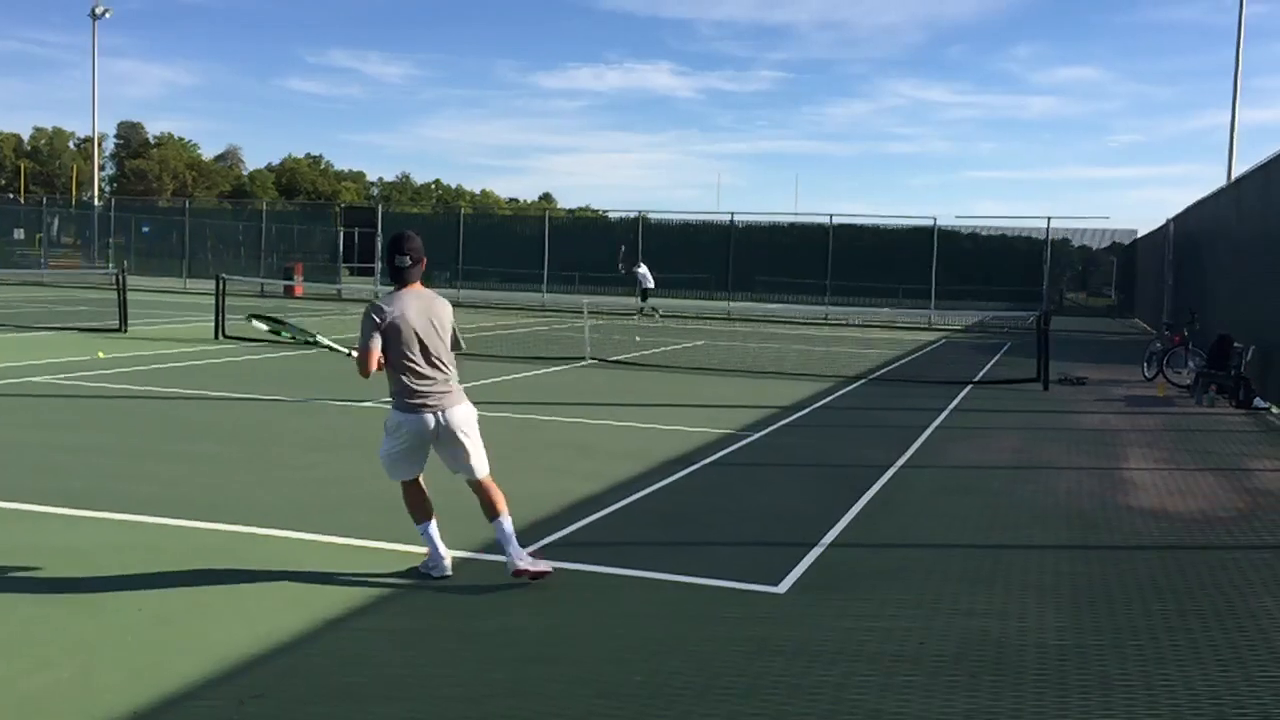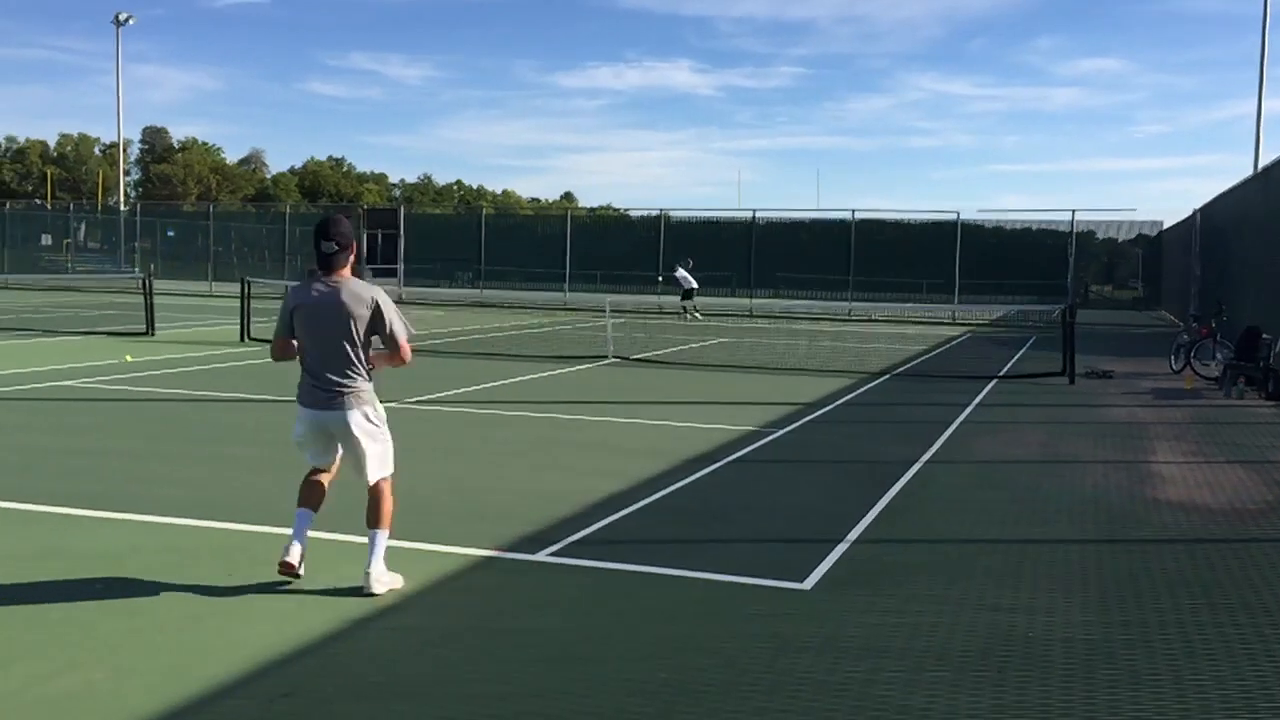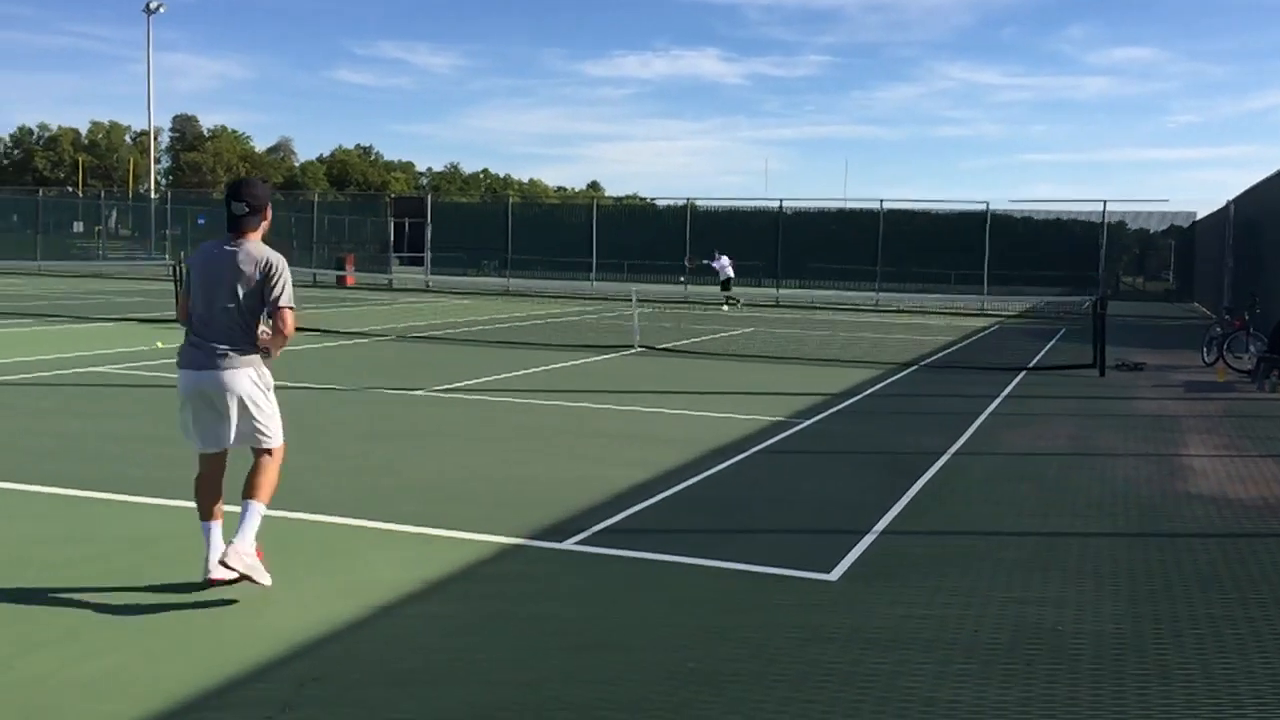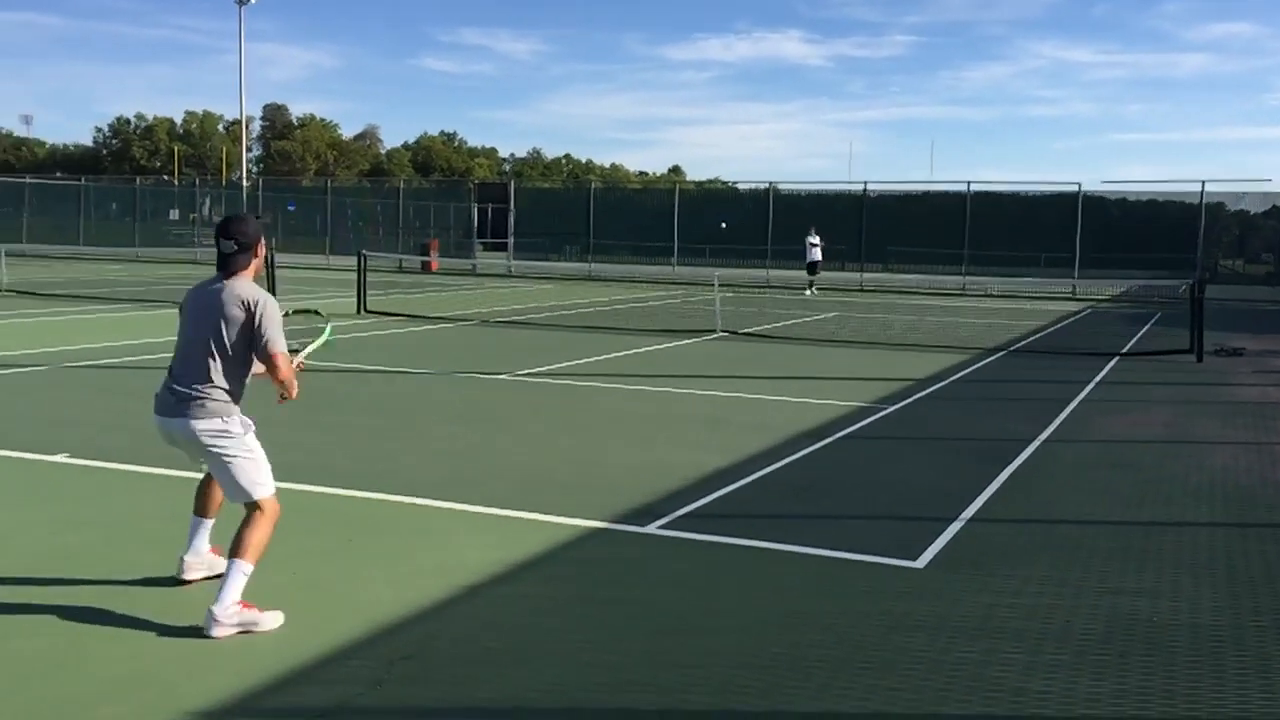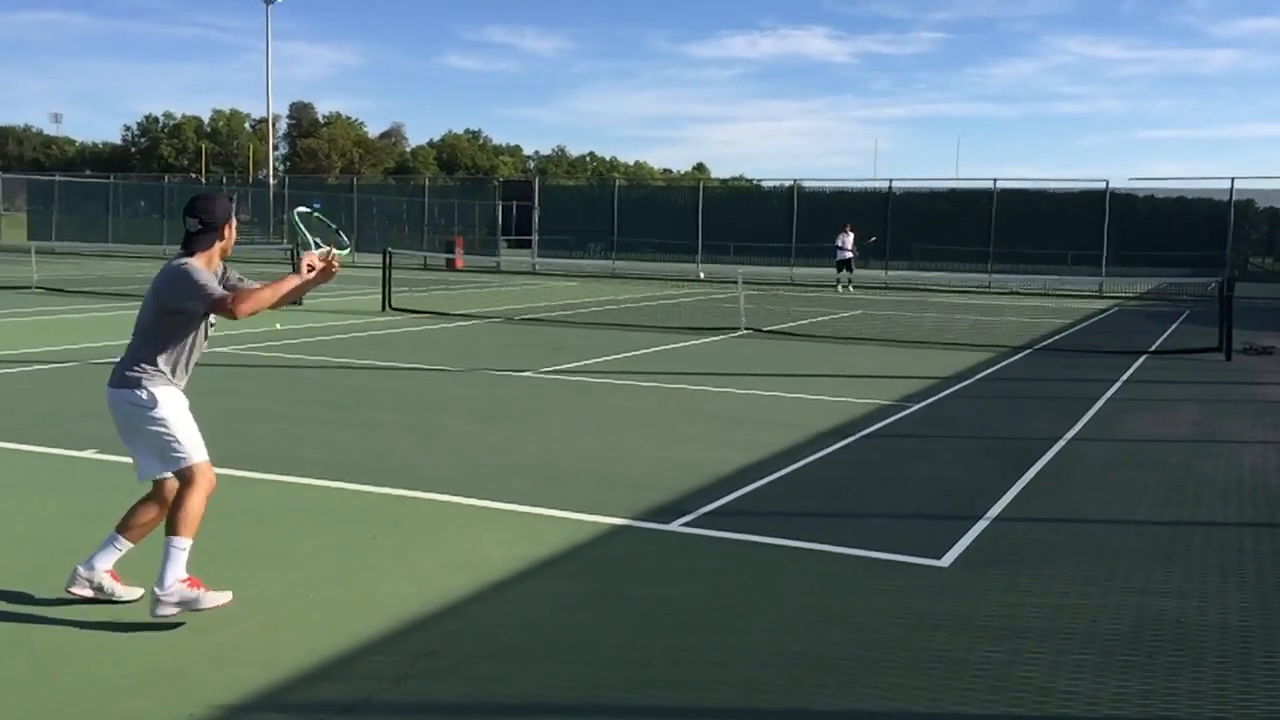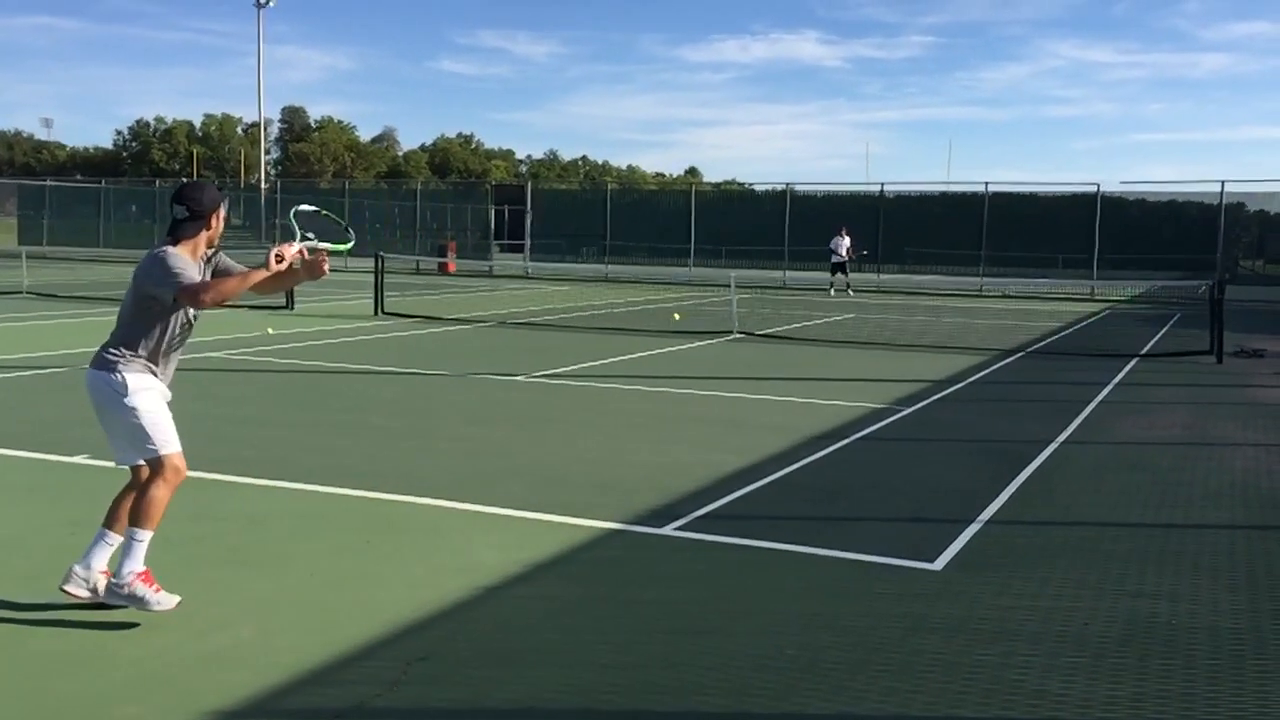
dt=0.4s
person 1, frame 1
left shoulder: (378, 309)
right shoulder: (442, 305)
left elbow: (368, 369)
left wrist: (377, 359)
left hip: (410, 413)
right hip: (450, 406)
left knee: (409, 482)
right knee: (483, 483)
left ankle: (438, 556)
right ankle: (517, 555)
person 1, frame 2
left shoulder: (296, 297)
right shoulder: (372, 296)
left elbow: (279, 353)
right elbow: (403, 356)
left hip: (311, 408)
right hip: (355, 406)
left knee: (320, 471)
right knee: (380, 484)
left ankle: (295, 548)
right ankle: (376, 571)
person 1, frame 3
left shoulder: (199, 255)
right shoulder: (269, 261)
left elbow: (184, 315)
right elbow: (285, 326)
right wrist: (269, 347)
left hip: (192, 370)
right hip: (238, 371)
left knee: (211, 462)
right knee: (270, 452)
left ankle: (214, 559)
right ankle: (243, 545)
person 1, frame 4
left shoulder: (196, 295)
right shoulder: (258, 301)
right elbow: (278, 372)
left wrist: (269, 366)
right wrist: (290, 386)
left hip: (170, 413)
right hip: (208, 416)
left knee: (225, 472)
right knee: (264, 508)
left ankle: (196, 556)
right ankle: (227, 610)
person 1, frame 5
left shoulder: (215, 272)
right shoulder: (184, 273)
left elbow: (263, 298)
right elbow: (237, 308)
left wrist: (312, 278)
right wrist: (296, 277)
left hip: (147, 392)
right hip: (143, 391)
left knee: (167, 493)
right knee: (199, 477)
left ankle: (92, 572)
right ankle: (171, 586)
person 1, frame 6
left shoulder: (206, 258)
right shoulder: (165, 261)
left elbow: (258, 284)
right elbow: (202, 297)
left wrist: (302, 273)
right wrist: (264, 268)
left hip: (141, 380)
right hip: (122, 377)
left knee: (147, 477)
right knee: (170, 469)
left ankle: (88, 572)
right ankle: (127, 576)
